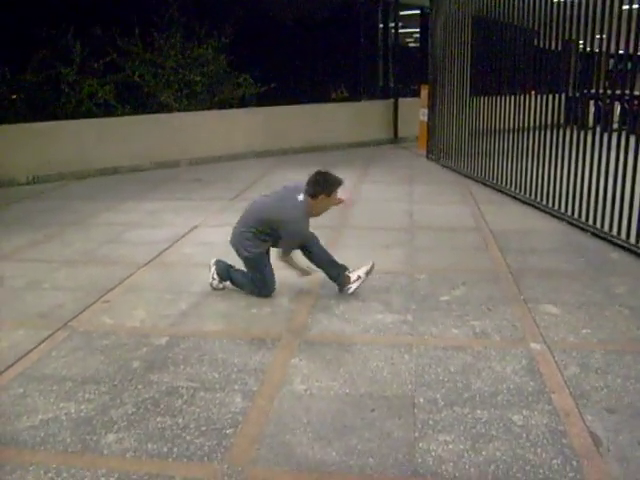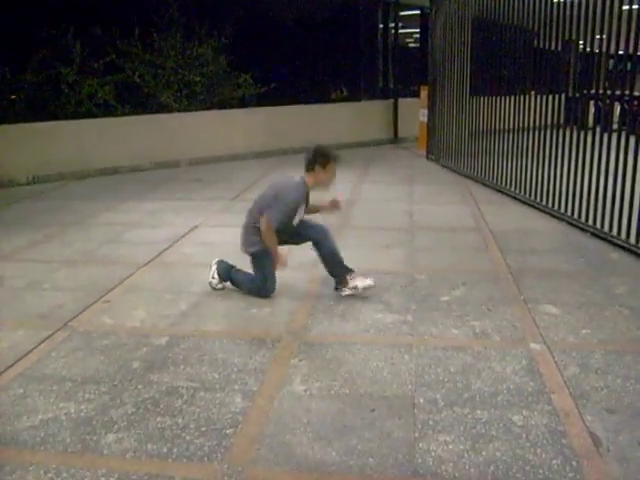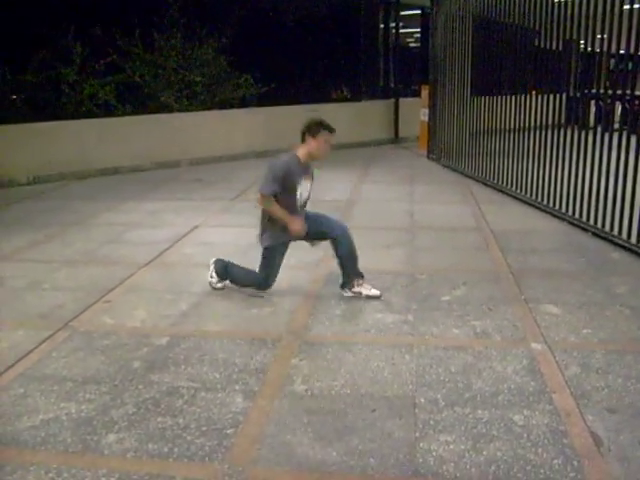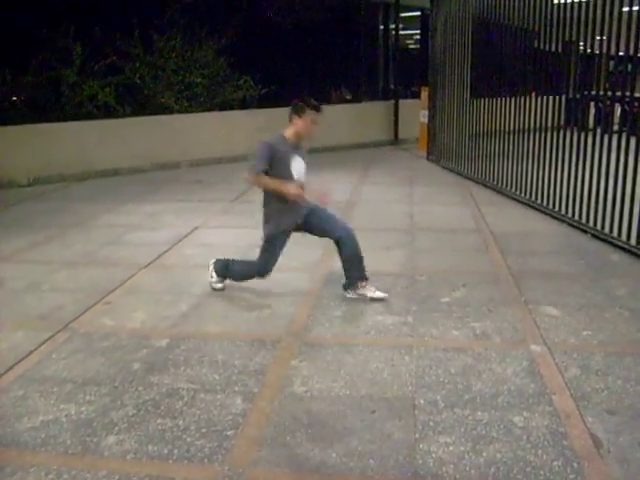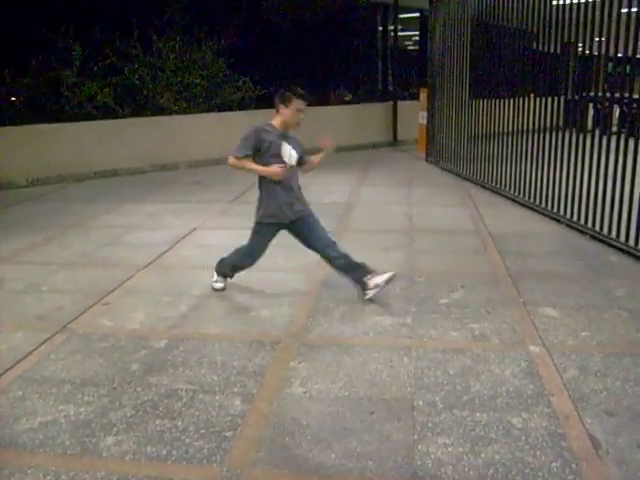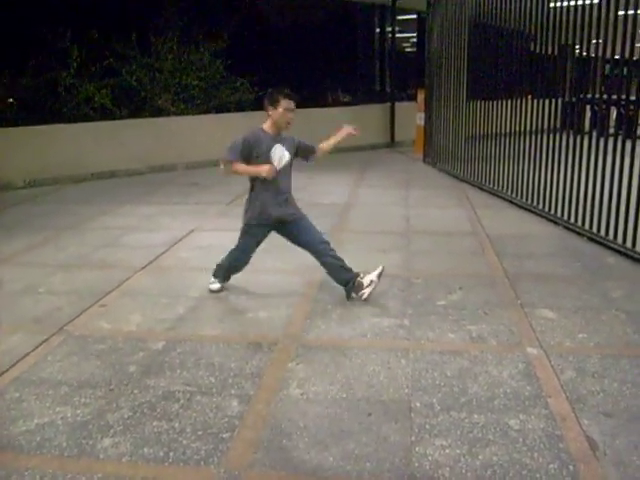
dt=0.1s
person 1, frame 1
left shoulder: (301, 190)
right shoulder: (296, 221)
right elbow: (284, 256)
left wrist: (332, 204)
right wrist: (301, 270)
left hip: (264, 229)
right hip: (248, 239)
left knee: (309, 240)
right knee: (265, 290)
left ankle: (344, 278)
right ankle: (222, 270)
person 1, frame 2
left shoulder: (302, 185)
right shoulder: (291, 194)
left elbow: (302, 209)
right elbow: (266, 226)
left wrist: (324, 208)
right wrist: (276, 254)
right hip: (257, 235)
left knee: (319, 233)
right knee: (264, 290)
left ankle: (346, 281)
right ankle: (222, 270)
person 1, frame 3
left shoulder: (307, 168)
right shoulder: (283, 165)
right elbow: (263, 198)
left wrist: (311, 234)
right wrist: (290, 221)
left hip: (297, 219)
right hip: (277, 228)
left knee: (340, 232)
right knee: (264, 283)
left ankle: (353, 283)
right ankle: (220, 268)
person 1, frame 4
left shoulder: (298, 148)
right shoulder: (272, 145)
right elbow: (252, 176)
right wrist: (286, 189)
left hip: (302, 209)
right hip: (279, 217)
left knee: (345, 234)
right knee: (262, 269)
left ankle: (358, 284)
right ankle: (220, 268)
person 1, frame 5
left shoulder: (291, 140)
right shoulder: (259, 133)
left elbow: (307, 165)
right elbow: (234, 160)
left wrist: (325, 153)
right wrist: (264, 170)
left hip: (297, 208)
right hip: (271, 211)
left knee: (327, 247)
right knee: (250, 255)
left ankle: (365, 281)
right ankle: (223, 270)
person 1, frame 6
left shoulder: (289, 141)
right shoulder: (251, 139)
left elbow: (317, 152)
right elbow: (227, 165)
left wrist: (342, 135)
right wrist: (256, 170)
left hip: (287, 210)
right hip: (259, 213)
left knee: (319, 245)
right knee: (241, 257)
left ankle: (354, 285)
right ankle: (220, 276)
